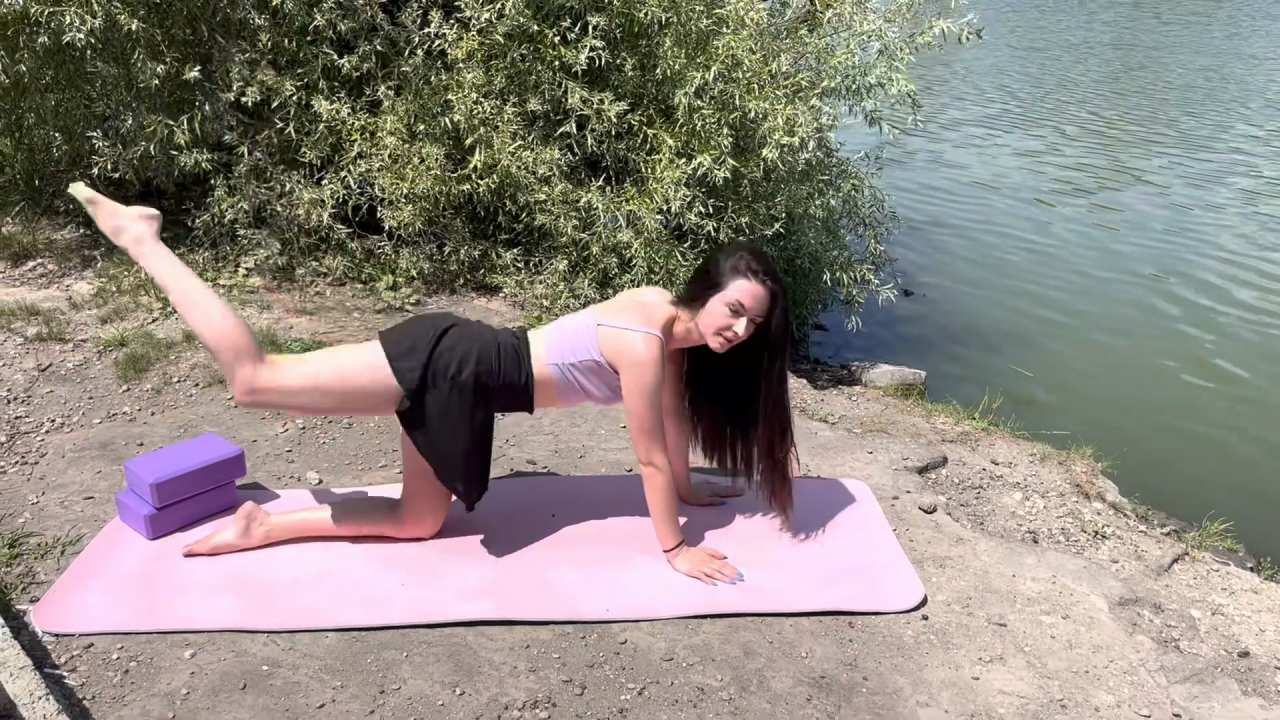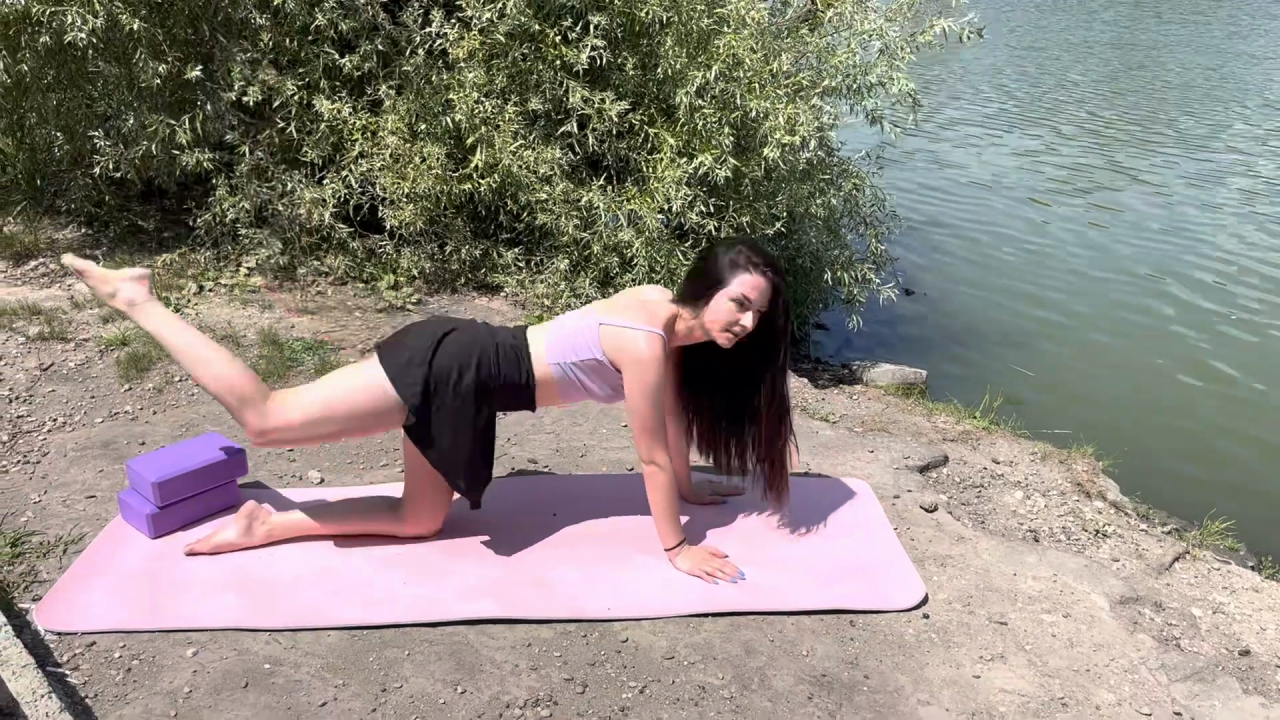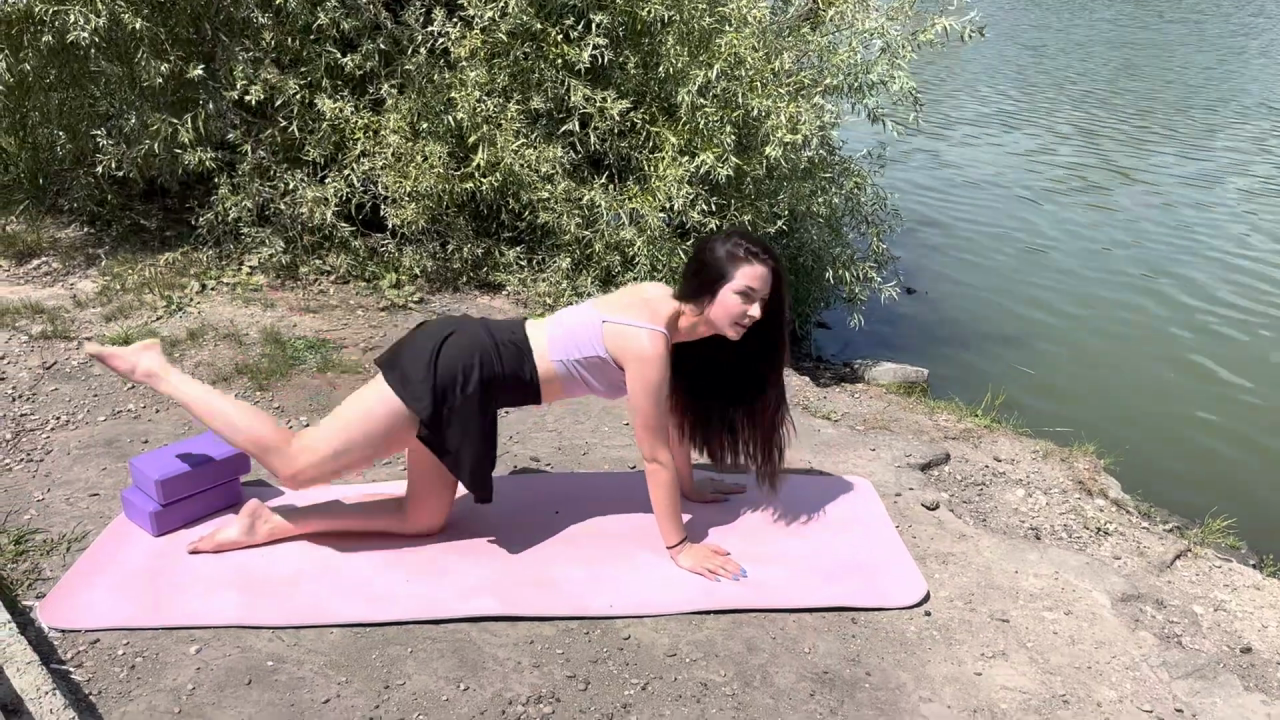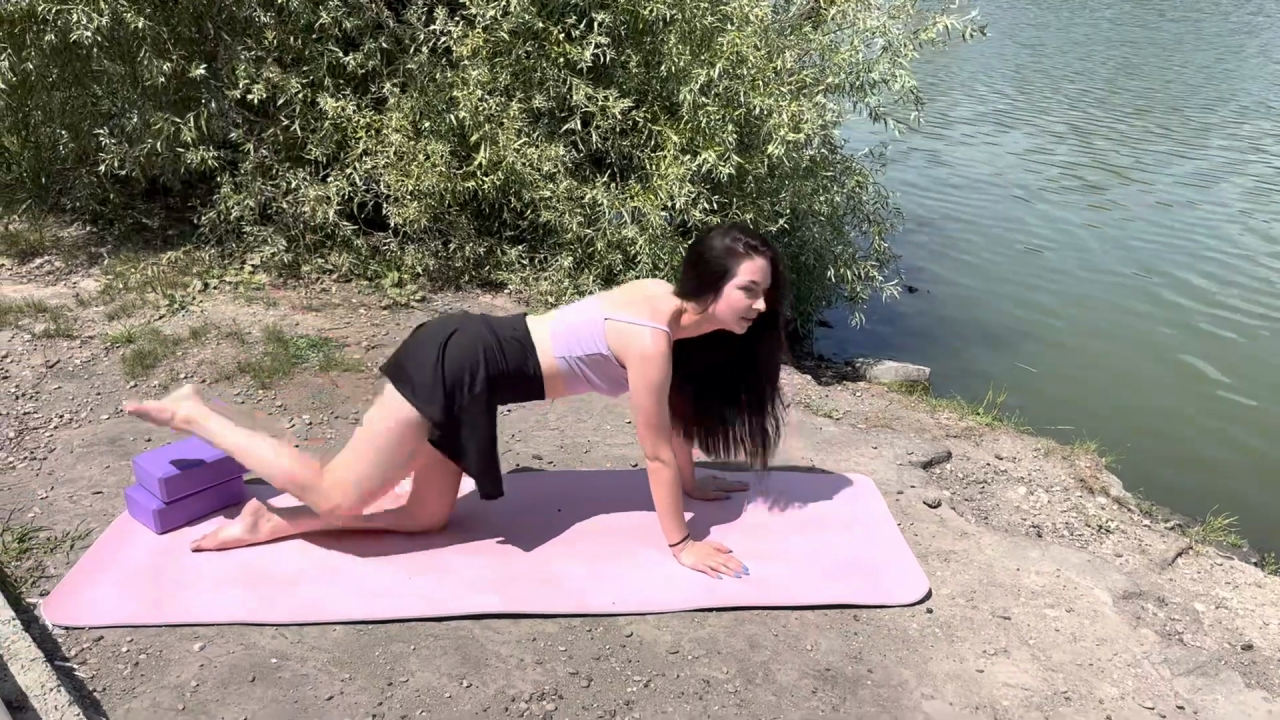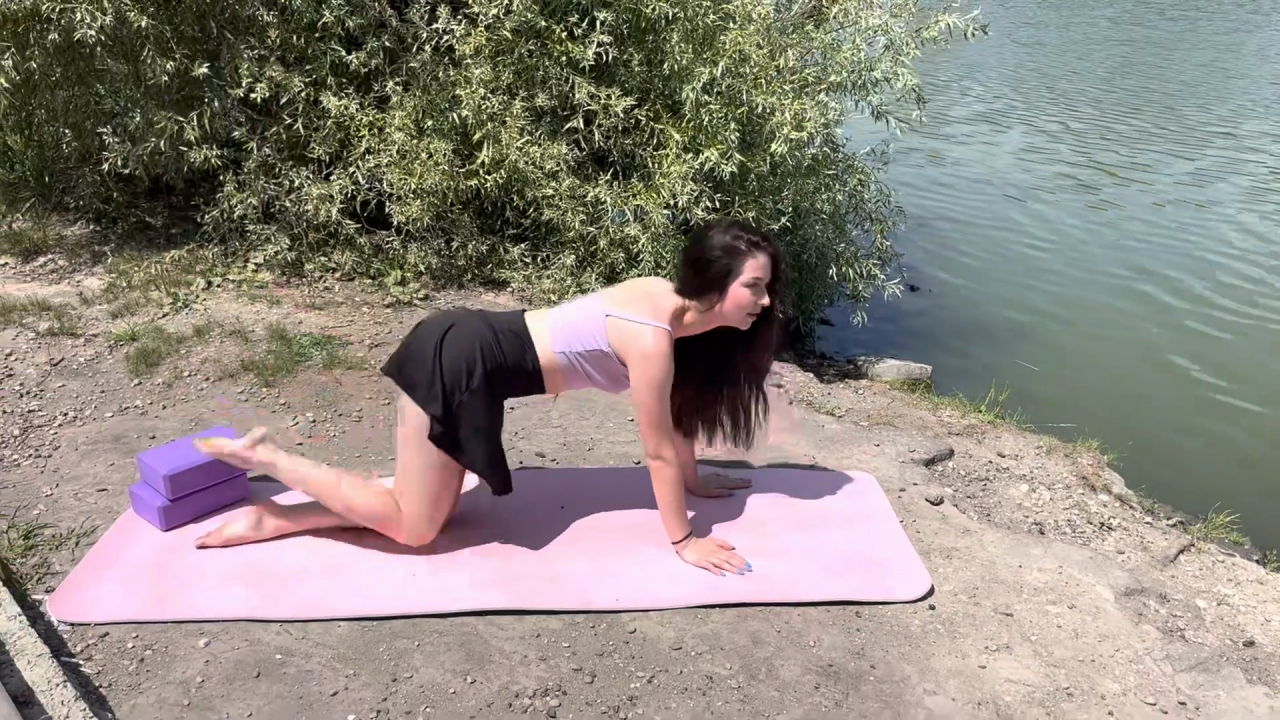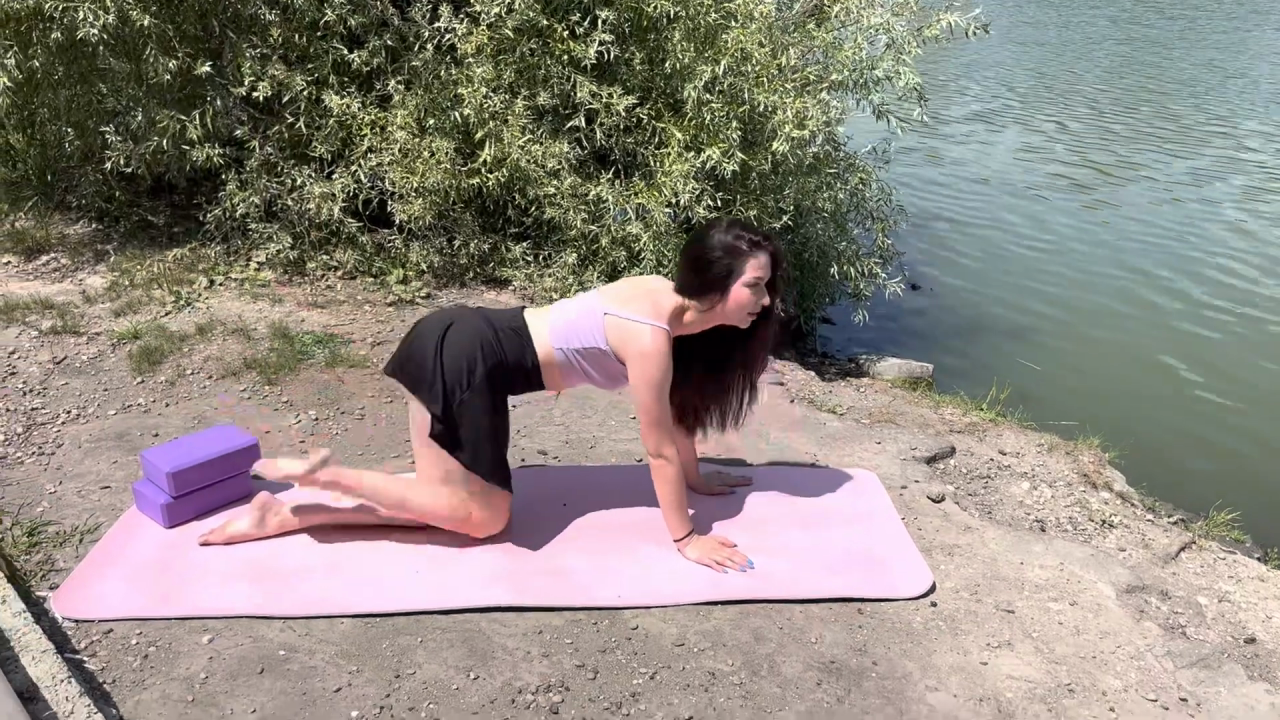
dt=0.1s
person 1, frame 1
left shoulder: (669, 317)
right shoulder: (643, 344)
left elbow: (675, 418)
right elbow: (651, 458)
left wrist: (687, 488)
right wrist: (673, 545)
left hip: (461, 372)
right hip: (449, 363)
left knee: (420, 520)
right knee: (254, 374)
left ankle: (260, 526)
right ankle: (144, 239)
person 1, frame 2
left shoulder: (665, 307)
right shoulder: (646, 341)
left elbow: (673, 413)
right elbow: (652, 455)
left wrist: (682, 486)
right wrist: (675, 543)
left hip: (469, 360)
right hip: (454, 369)
left knee: (422, 518)
right knee: (264, 418)
left ankle: (262, 523)
right ankle: (137, 298)
person 1, frame 3
left shoulder: (664, 304)
right shoulder: (649, 342)
left elbow: (674, 412)
right elbow: (655, 453)
left wrist: (687, 485)
right wrist: (677, 543)
left hip: (464, 355)
right hip: (456, 370)
left knee: (423, 515)
right knee: (294, 459)
left ankle: (262, 524)
right ankle: (154, 369)
person 1, frame 4
left shoulder: (664, 298)
right shoulder: (651, 339)
left elbow: (674, 409)
right elbow: (657, 452)
left wrist: (689, 483)
right wrist: (679, 541)
left hip: (471, 351)
right hip: (461, 366)
left knee: (427, 512)
right knee: (335, 498)
left ankle: (267, 521)
right ankle: (189, 413)
person 1, frame 5
left shoulder: (667, 298)
right shoulder: (652, 340)
left elbow: (677, 409)
right elbow: (658, 449)
left wrist: (693, 480)
right wrist: (683, 538)
left hip: (462, 343)
right hip: (463, 363)
left knee: (429, 511)
right knee: (413, 528)
left ankle: (272, 516)
right ankle: (259, 456)
person 1, frame 6
left shoulder: (666, 296)
right shoulder: (650, 338)
left elbow: (677, 405)
right elbow: (659, 448)
left wrist: (695, 477)
right wrist: (685, 536)
left hip: (462, 339)
right hip: (466, 361)
left knee: (439, 501)
right knee: (483, 518)
left ankle: (276, 514)
right ankle: (326, 475)
